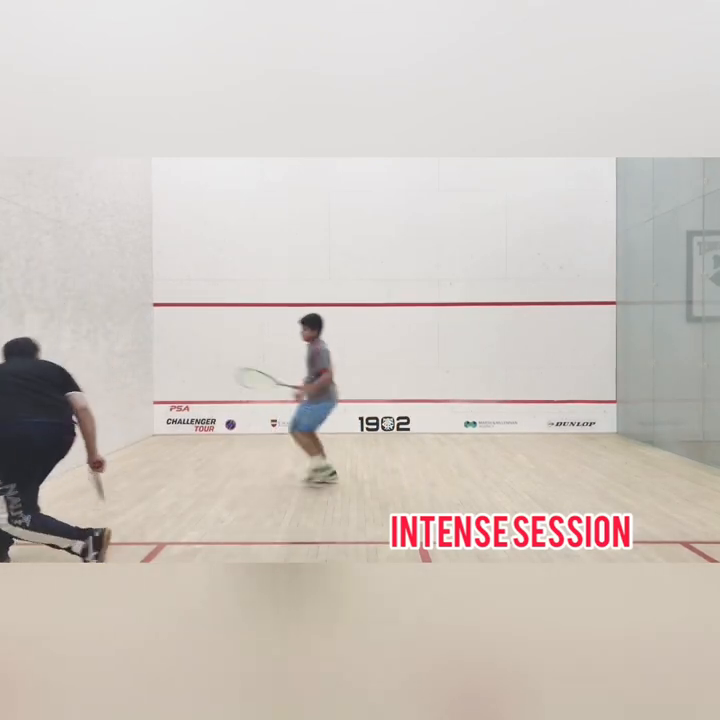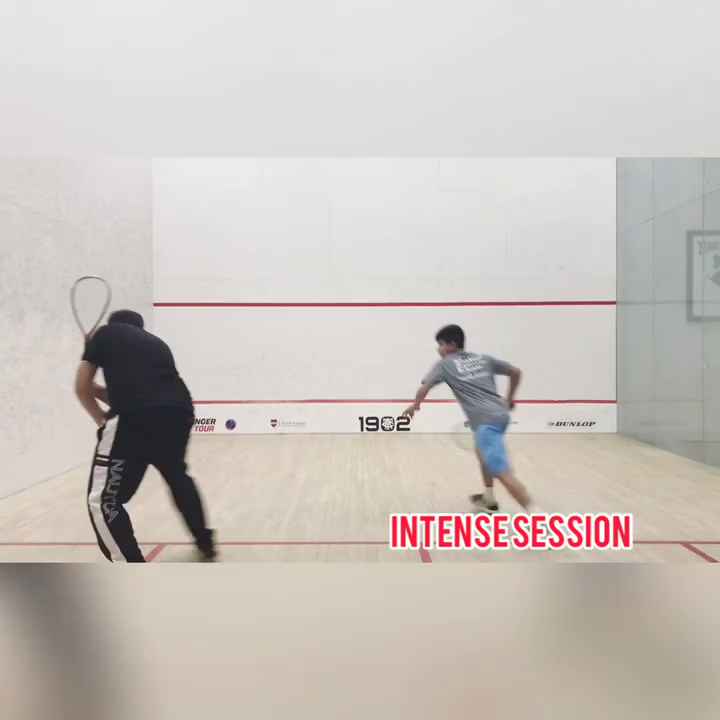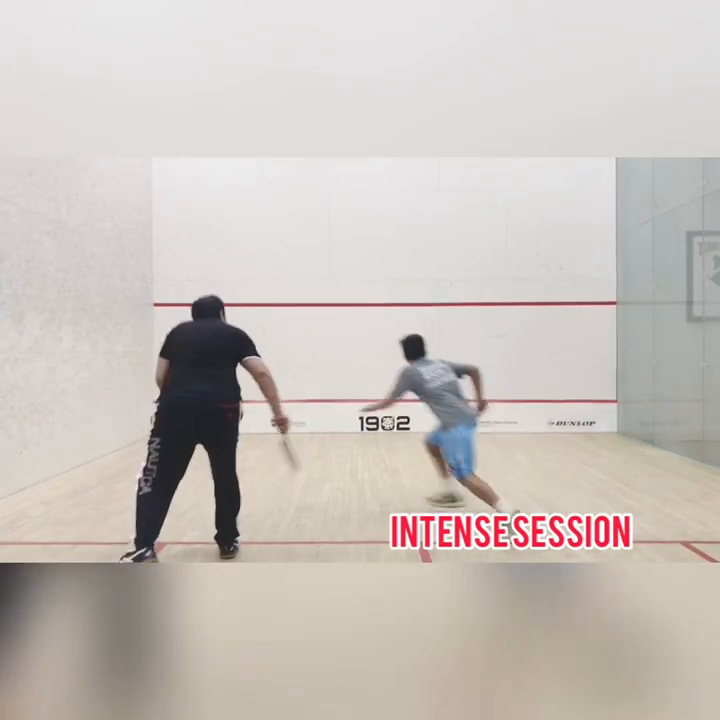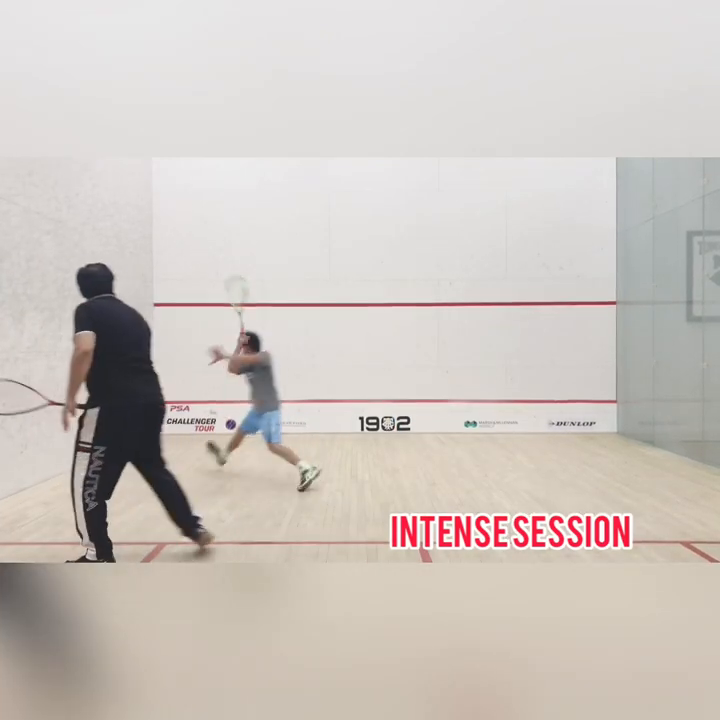
dt=0.7s
person 1, frame 1
right shoulder: (55, 370)
right elbow: (83, 409)
right wrist: (94, 453)
right hip: (59, 431)
right knee: (20, 496)
left ankle: (86, 543)
person 1, frame 2
left shoulder: (106, 334)
right shoulder: (159, 344)
left elbow: (82, 386)
left wrist: (102, 419)
left hip: (134, 417)
right hip: (180, 412)
left knee: (103, 500)
right knee: (178, 479)
right ankle: (206, 544)
person 1, frame 3
left shoulder: (179, 332)
right shoulder: (235, 334)
left elbow: (162, 377)
right elbow: (261, 373)
right wrist: (278, 412)
left hip: (177, 404)
right hip: (222, 406)
left knee: (155, 480)
right knee: (225, 473)
left ankle: (144, 548)
right ankle: (228, 541)
person 1, frame 4
left shoulder: (87, 310)
right shoulder: (135, 316)
left elbow: (84, 350)
left wrist: (71, 397)
left hip: (112, 406)
right hip: (151, 401)
left knee: (89, 482)
right knee: (155, 469)
left ankle: (98, 556)
right ankle: (195, 528)
person 2, frame 1
left shoulder: (317, 348)
right shoulder: (318, 346)
left elbow: (328, 376)
left wrist: (306, 391)
right wrist: (307, 385)
left hip: (320, 398)
right hip: (327, 397)
left knee: (296, 430)
right knee: (308, 431)
left ankle: (320, 464)
right ankle: (327, 471)
person 2, frame 2
left shoulder: (445, 364)
right shoulder: (484, 359)
left elbow: (423, 389)
right elbow: (516, 372)
left wrist: (414, 406)
right wrist: (510, 398)
left hip: (483, 420)
right hip: (501, 415)
left knee: (500, 471)
right knee: (483, 453)
right ankle: (488, 498)
person 2, frame 3
left shoulder: (408, 373)
right shoulder: (443, 364)
left elbow: (391, 400)
right elbow: (474, 370)
left wrist: (372, 407)
right wrist: (480, 397)
left hip: (455, 422)
right hip: (467, 417)
left knee: (464, 475)
right knee: (431, 443)
left ankle: (505, 511)
right ankle: (449, 493)
person 2, frame 4
left shoulder: (264, 357)
right shoulder: (246, 364)
left elbow: (239, 362)
right elbow: (233, 368)
left wrist: (224, 355)
left hip: (269, 408)
right hip: (258, 408)
left knee: (273, 445)
right knee: (241, 431)
left ankle: (307, 470)
right ankle: (223, 455)
